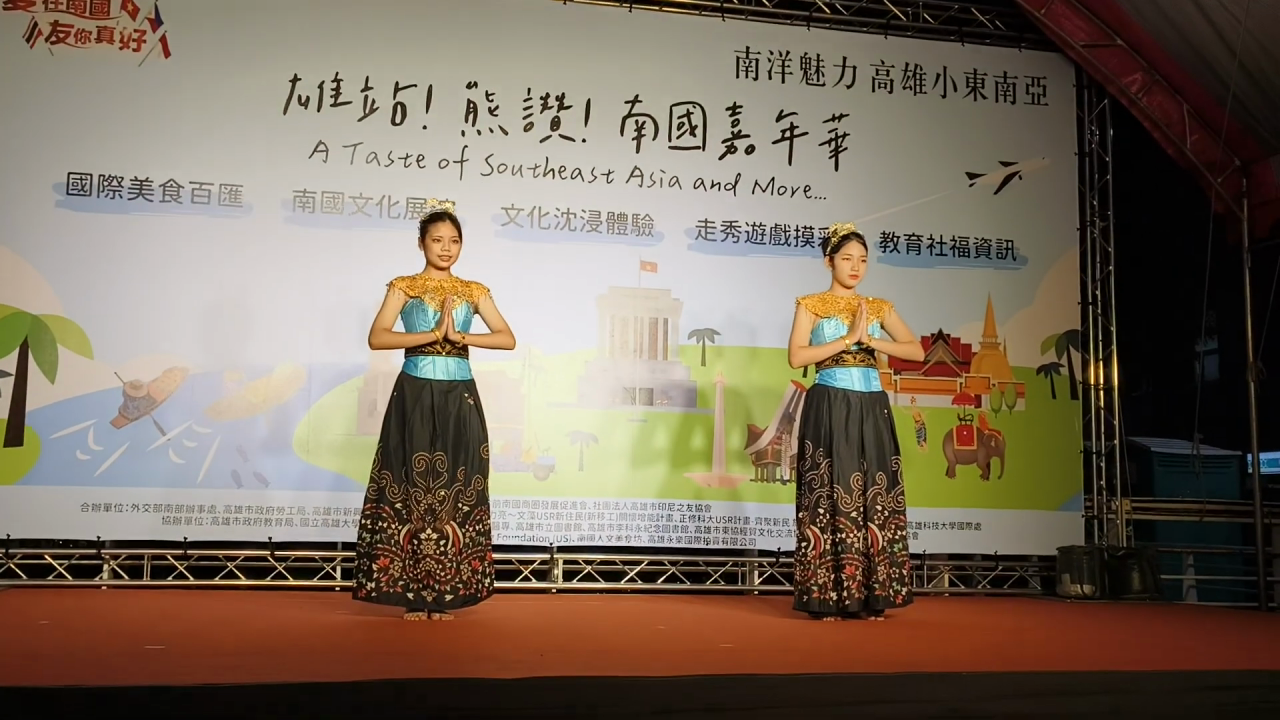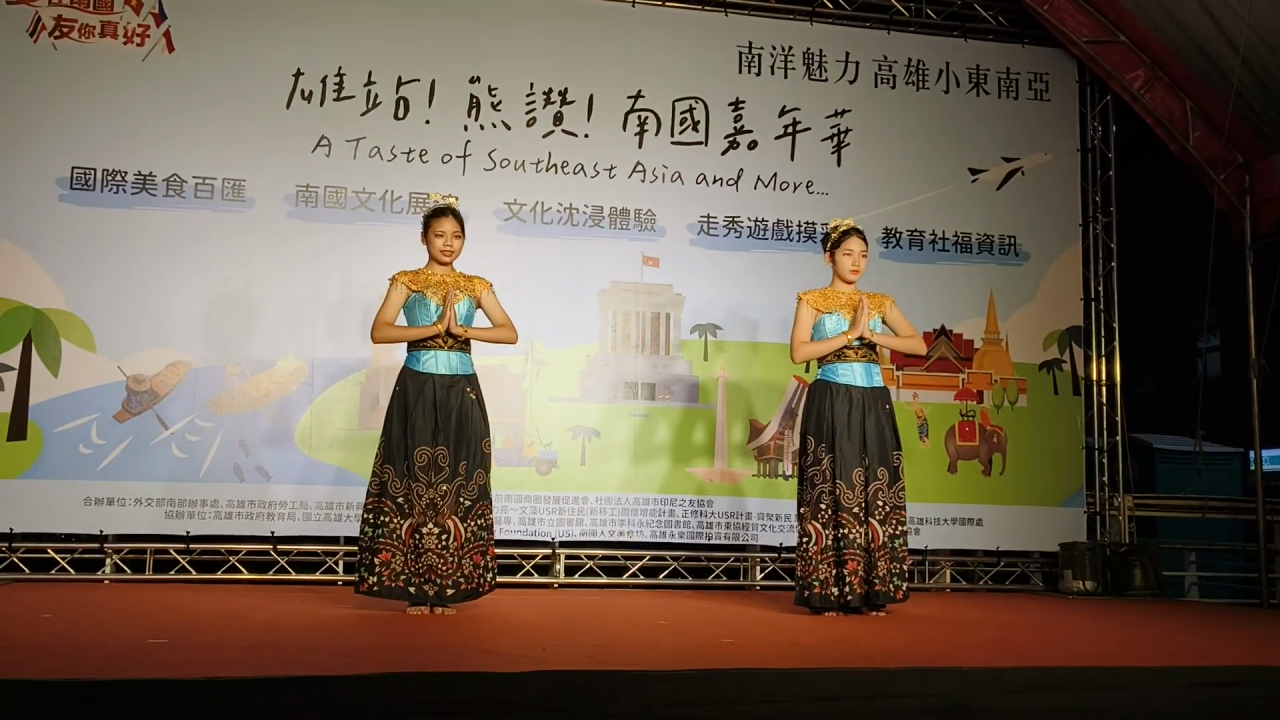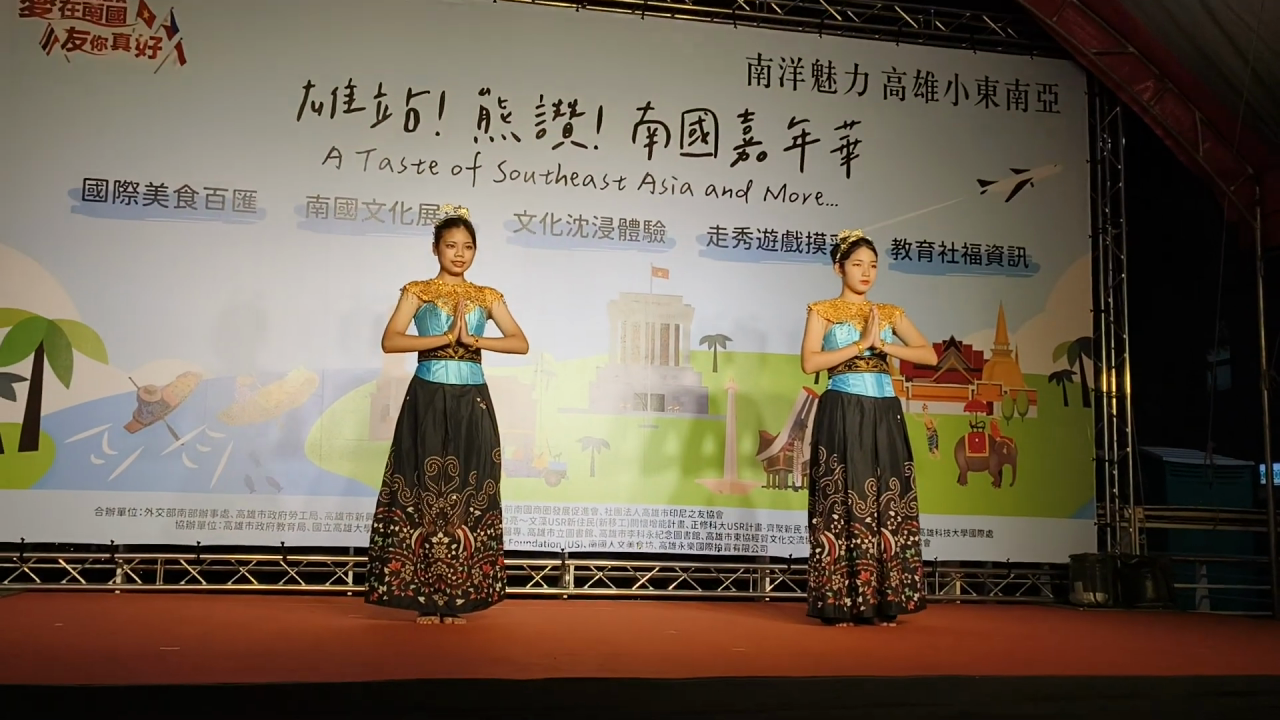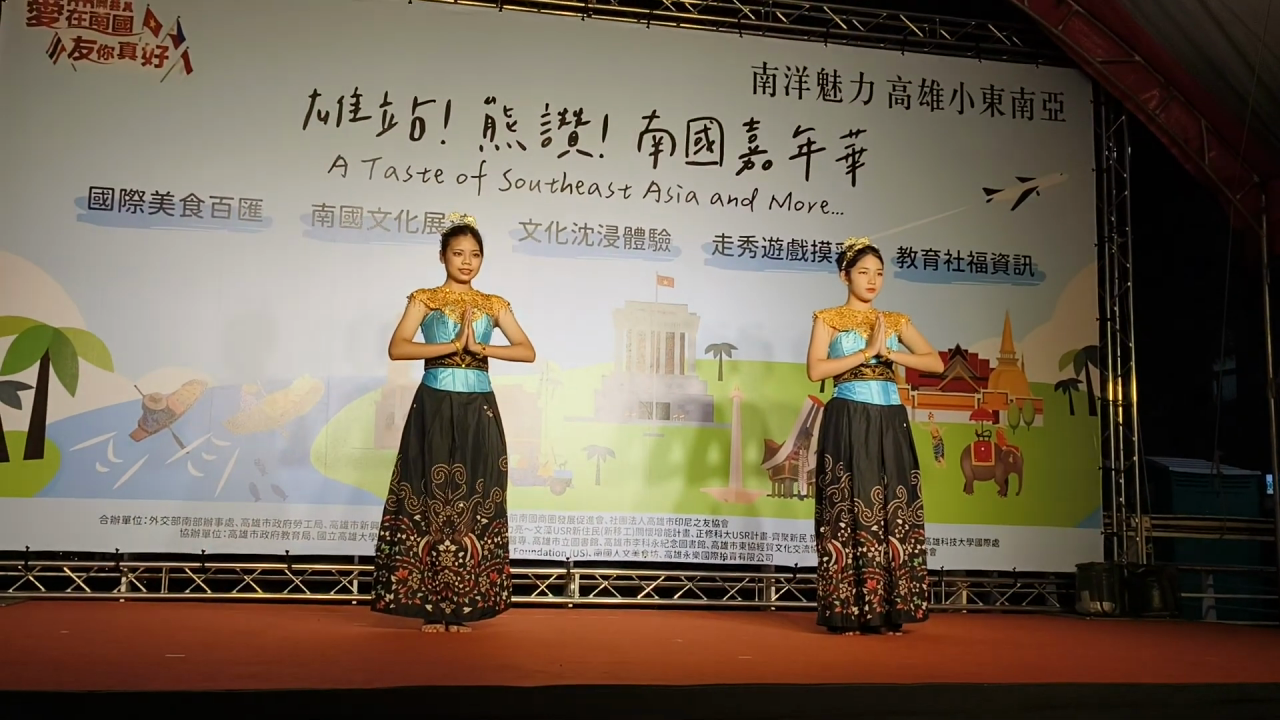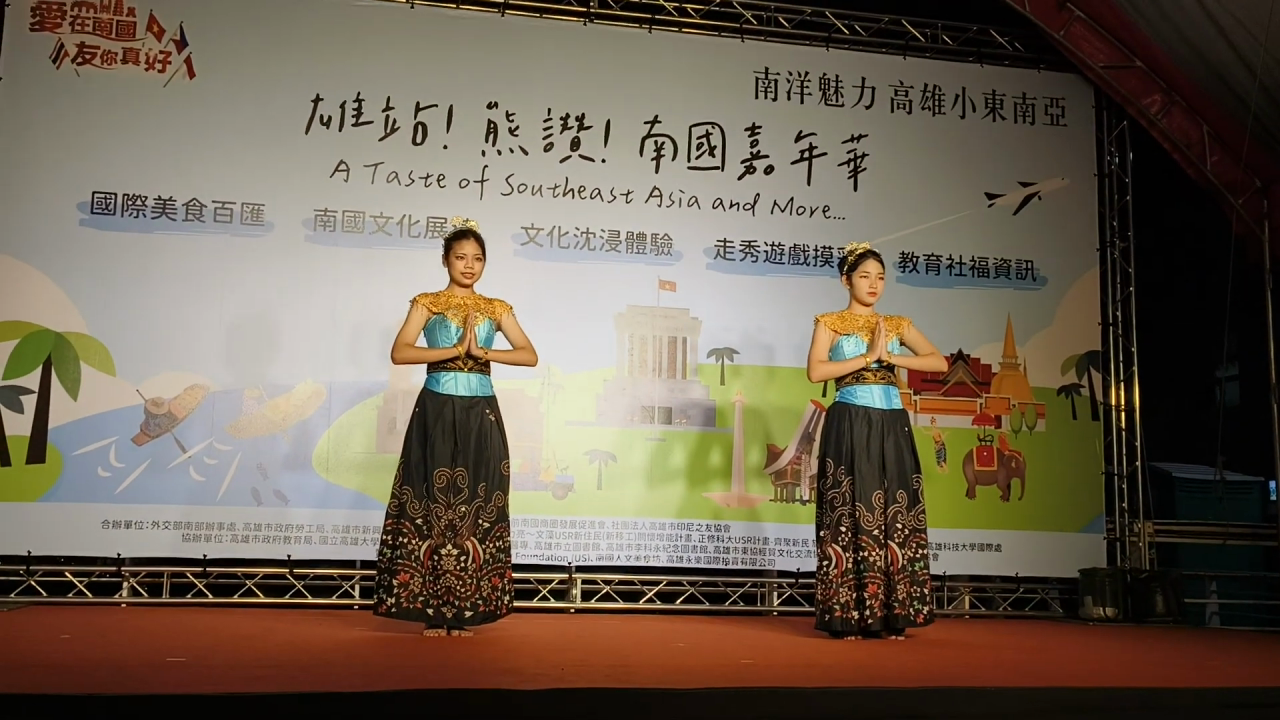
dt=0.5s
person 1, frame 1
left shoulder: (473, 291)
right shoulder: (403, 287)
left elbow: (508, 339)
right elbow: (376, 337)
left wrist: (460, 336)
right wrist: (432, 334)
left hip: (458, 397)
right hip: (415, 395)
left knee: (455, 490)
right knee: (411, 488)
left ankle: (443, 596)
right ankle: (413, 596)
person 1, frame 2
left shoulder: (476, 286)
right shoulder: (406, 281)
left elbow: (510, 333)
right elbow: (379, 332)
left wrist: (462, 329)
right wrist: (434, 326)
left hip: (461, 391)
right hip: (417, 389)
left knee: (456, 485)
right knee: (414, 481)
left ankle: (446, 590)
right ankle: (416, 589)
person 1, frame 3
left shoulder: (486, 297)
right shoulder: (417, 292)
left elbow: (521, 343)
right elbow: (390, 341)
left wrist: (473, 340)
right wrist: (445, 337)
left hip: (471, 402)
right hip: (427, 400)
left knee: (467, 496)
right knee: (424, 493)
left ankle: (456, 600)
right ankle: (426, 600)
person 1, frame 4
left shoulder: (493, 305)
right shoulder: (424, 300)
left elbow: (528, 352)
right elbow: (396, 348)
left wrist: (479, 347)
right wrist: (453, 344)
left hip: (478, 410)
right hip: (434, 407)
left knee: (472, 504)
right knee: (431, 500)
left ankle: (462, 608)
right ankle: (432, 607)
person 1, frame 5
left shoulder: (496, 309)
right shoulder: (426, 304)
left elbow: (530, 356)
right elbow: (399, 353)
left wrist: (482, 351)
right wrist: (455, 349)
left hip: (480, 414)
right hip: (437, 410)
left knee: (476, 508)
right knee: (433, 504)
left ankle: (464, 614)
right ankle: (433, 613)
person 2, frame 1
left shoulder: (879, 308)
right shoulder: (811, 305)
left elbow: (916, 351)
right elbow: (796, 357)
left wrist: (869, 340)
right wrist: (848, 339)
left hip: (872, 408)
right hip: (830, 408)
left knee: (875, 495)
right knee: (831, 495)
left ankle: (870, 598)
right ankle: (828, 599)
person 2, frame 2
left shoulder: (880, 302)
right shoulder: (812, 300)
left elbow: (919, 345)
right elbow: (799, 352)
left wrist: (871, 335)
right wrist: (850, 333)
left hip: (873, 404)
right hip: (831, 403)
left knee: (876, 491)
right knee: (832, 490)
left ankle: (871, 592)
right ankle: (829, 592)
person 2, frame 3
left shoulder: (890, 313)
right shoulder: (822, 311)
left elbow: (929, 355)
right elbow: (809, 362)
left wrist: (882, 345)
right wrist: (861, 344)
left hip: (884, 414)
right hip: (842, 413)
left knee: (887, 501)
right knee: (843, 502)
left ankle: (882, 603)
right ankle: (841, 603)
person 2, frame 4
left shoulder: (896, 321)
right shoulder: (828, 319)
left elbow: (936, 363)
right elbow: (815, 370)
left wrist: (888, 352)
right wrist: (866, 352)
left hip: (890, 422)
right hip: (848, 421)
left knee: (893, 511)
right knee: (851, 510)
left ankle: (888, 611)
right ankle: (848, 612)
person 2, frame 5
left shoulder: (897, 324)
right shoulder: (829, 323)
left elbow: (940, 362)
right elbow: (815, 371)
left wrist: (890, 356)
right wrist: (867, 356)
left hip: (892, 426)
right hip: (850, 425)
left knee: (895, 515)
right knee: (850, 514)
left ankle: (891, 616)
right ankle: (849, 617)
